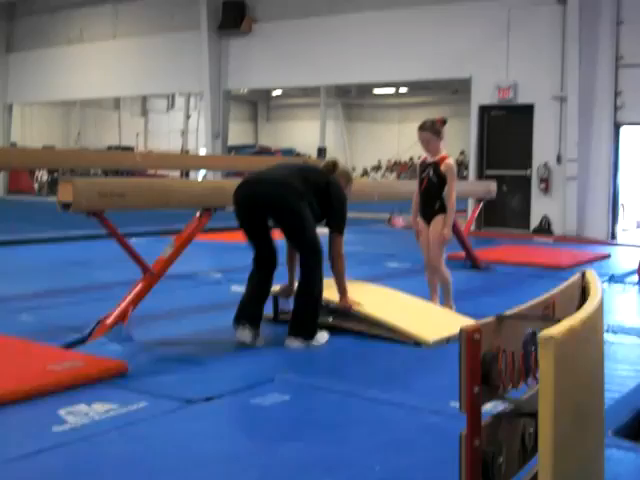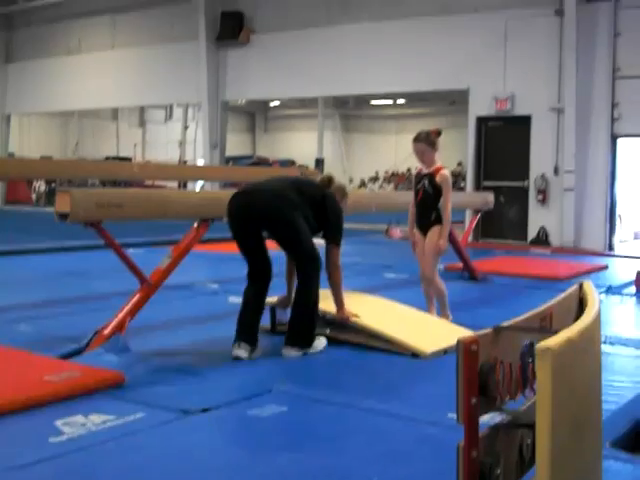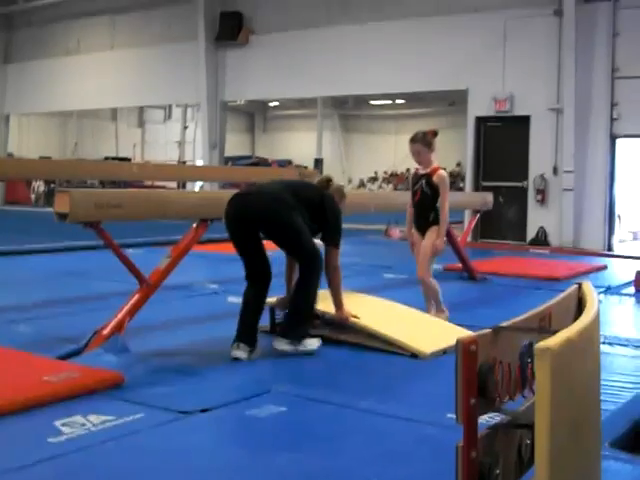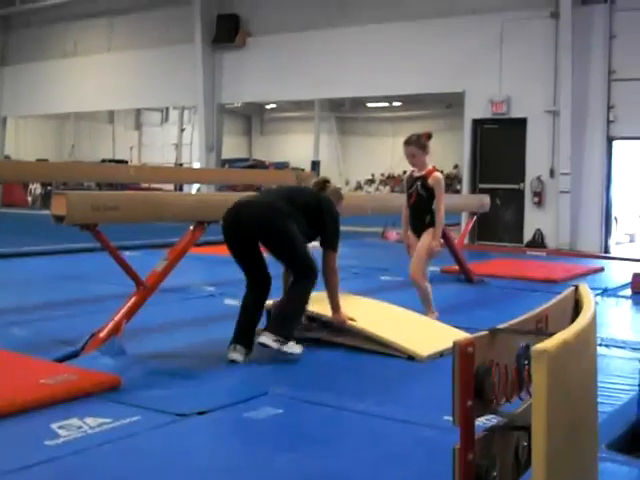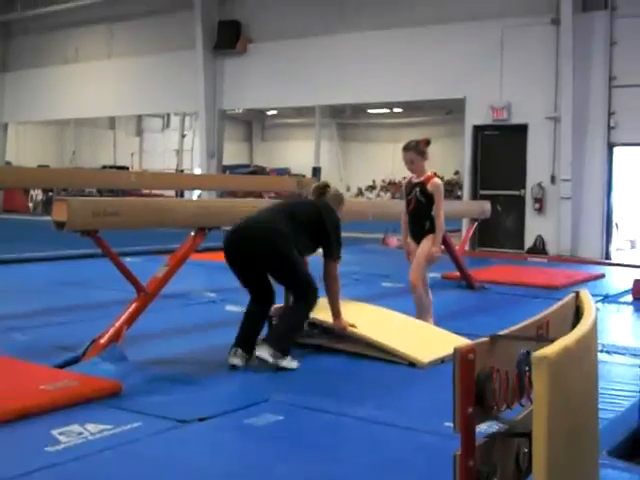
dt=0.1s
person 1, frame 1
left shoulder: (447, 163)
right shoulder: (422, 163)
left elbow: (451, 196)
left wrist: (448, 226)
right wrist: (414, 219)
left hip: (439, 215)
right hip: (424, 216)
left knee: (437, 263)
right knee: (428, 263)
left ankle: (449, 303)
right ankle: (434, 301)
person 1, frame 2
left shoulder: (443, 174)
right shoulder: (417, 174)
left elbow: (447, 207)
left wrist: (444, 237)
right wrist: (411, 230)
left hip: (435, 226)
right hip: (420, 227)
left knee: (432, 275)
right knee: (423, 275)
left ankle: (445, 313)
right ankle: (431, 312)
person 1, frame 3
left shoulder: (440, 175)
right shoulder: (414, 174)
left elbow: (444, 207)
left wrist: (441, 237)
right wrist: (409, 231)
left hip: (433, 227)
right hip: (418, 228)
left knee: (423, 274)
right knee: (424, 275)
left ankle: (442, 310)
right ankle: (431, 311)
person 1, frame 4
left shoulder: (435, 177)
right shoulder: (409, 177)
left elbow: (440, 210)
left wrist: (437, 239)
right wrist: (405, 233)
left hip: (429, 229)
right hip: (414, 230)
left knee: (416, 275)
right knee: (420, 276)
left ankle: (432, 311)
right ankle: (428, 313)
person 1, frame 5
left shoulder: (434, 183)
right shoulder: (407, 184)
left elbow: (439, 216)
left wrist: (437, 245)
right wrist: (404, 240)
left hip: (428, 235)
right hip: (413, 237)
left knee: (414, 281)
right knee: (421, 282)
left ankle: (421, 320)
right ankle: (428, 319)
person 2, frame 1
right shoulder: (335, 191)
left elbow: (293, 243)
right elbow: (336, 253)
left wrist: (290, 283)
right wrist: (343, 295)
left hip: (245, 192)
right hip: (283, 195)
left knee: (265, 259)
right knee: (312, 258)
left ankle: (245, 326)
right ankle: (303, 334)
person 2, frame 2
right shoulder: (331, 204)
left elbow: (292, 255)
right elbow: (333, 264)
left wrist: (289, 295)
right wrist: (340, 307)
right hip: (277, 207)
left knee: (259, 273)
right knee: (310, 266)
left ankle: (243, 342)
right ankle: (300, 343)
person 2, frame 3
right shoulder: (330, 205)
left elbow: (292, 256)
right elbow: (332, 265)
left wrist: (290, 295)
right wrist: (339, 308)
right hip: (271, 208)
left knee: (258, 276)
right knee: (312, 264)
left ankle: (242, 344)
right ankle: (291, 336)
person 2, frame 4
right shoulder: (328, 208)
left elbow: (290, 258)
right elbow: (330, 268)
left wrist: (286, 298)
right wrist: (336, 311)
left hip: (234, 216)
right hip: (268, 218)
left knee: (258, 282)
right knee: (306, 273)
left ankle: (239, 346)
right ankle: (276, 334)
person 2, frame 5
left shoulder: (296, 206)
right shoulder: (329, 215)
left elbow: (294, 260)
right elbow: (331, 275)
left wrist: (287, 304)
right wrist: (337, 317)
left hip: (235, 239)
right hip: (265, 242)
left knee: (262, 295)
right knee: (307, 293)
left ankle: (240, 350)
right ankle: (274, 348)
